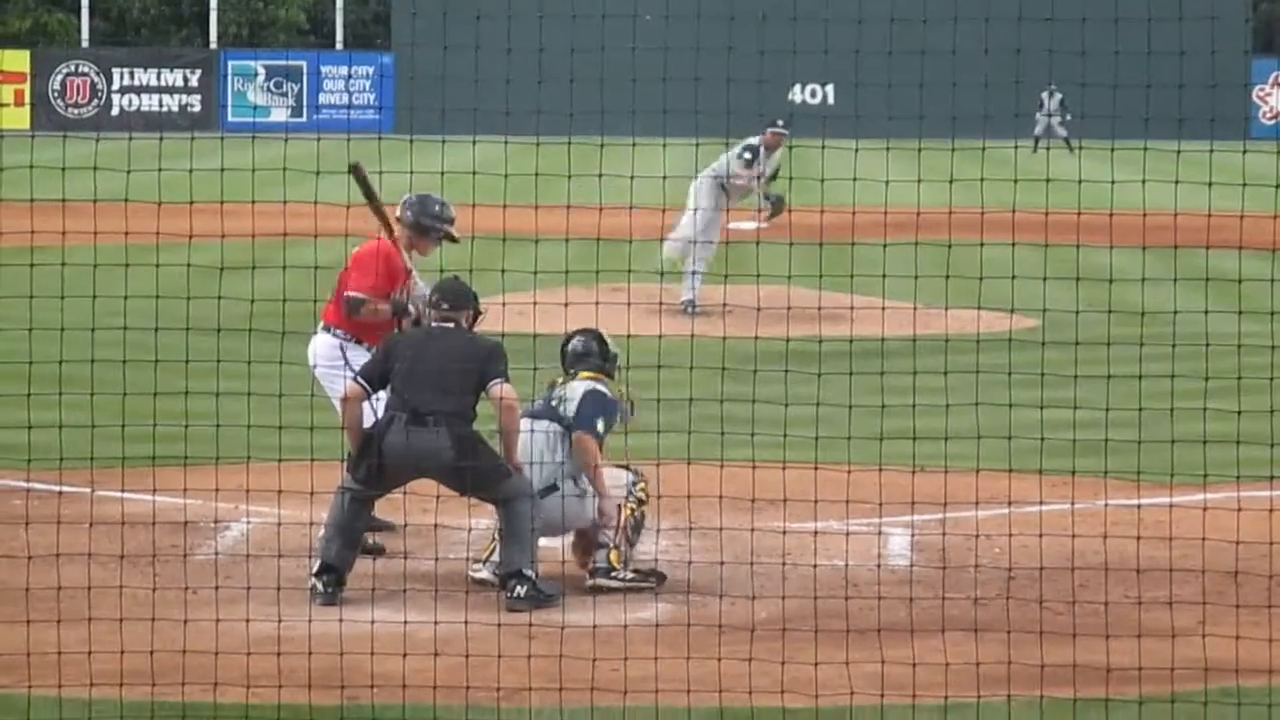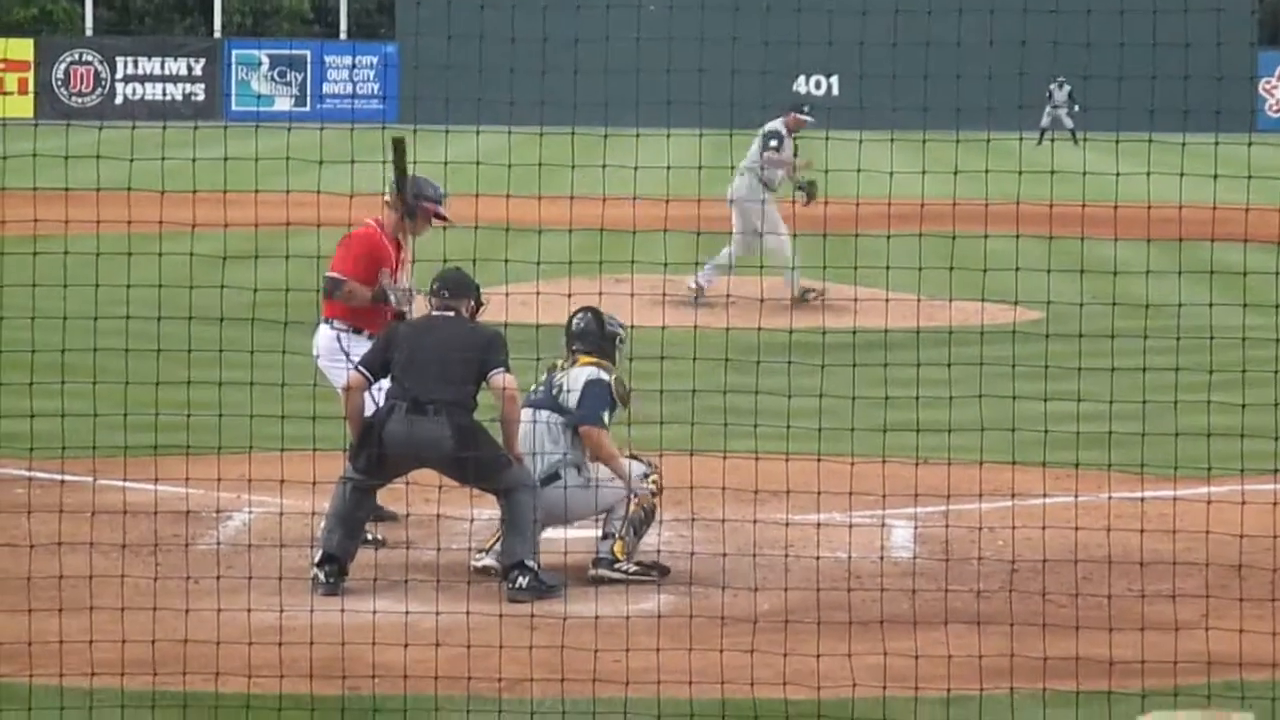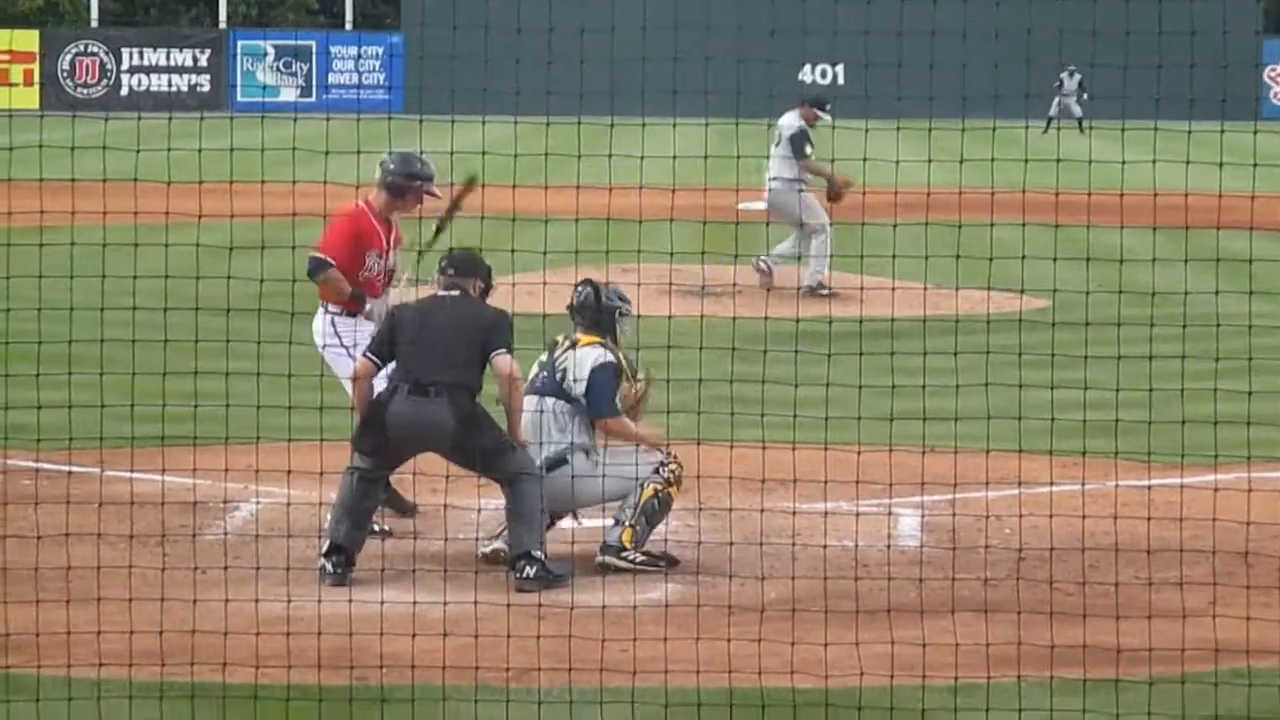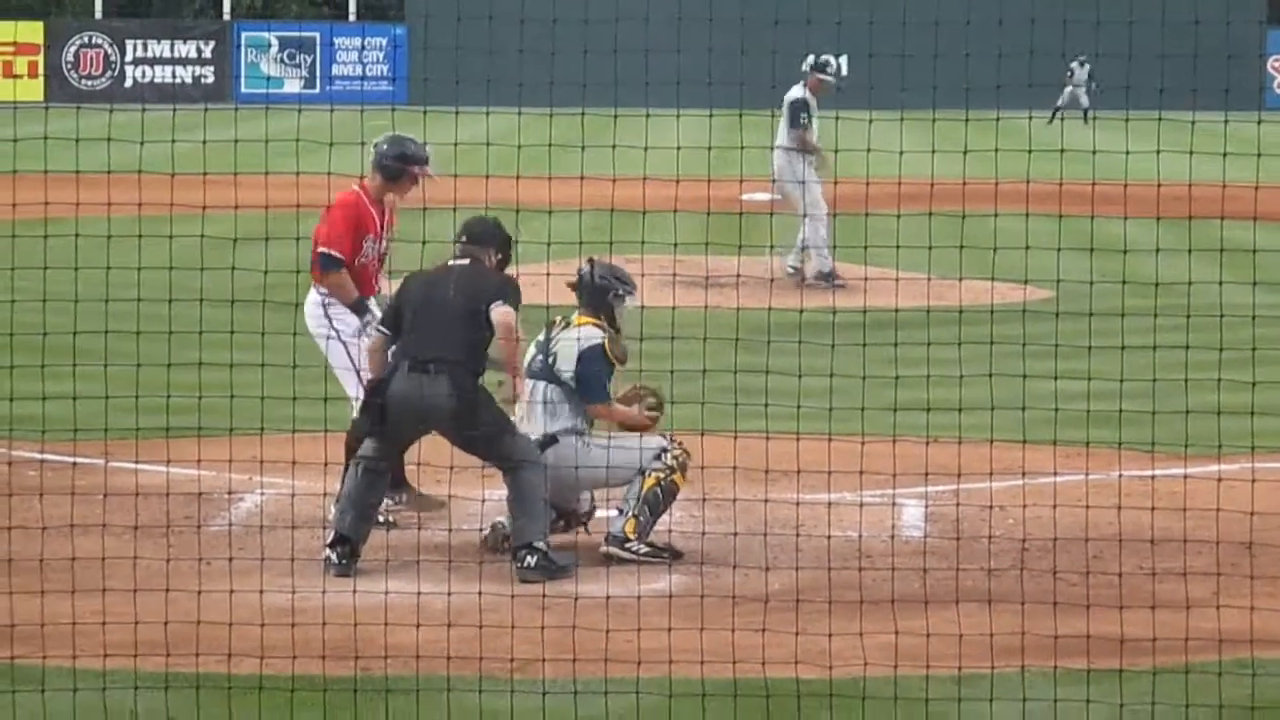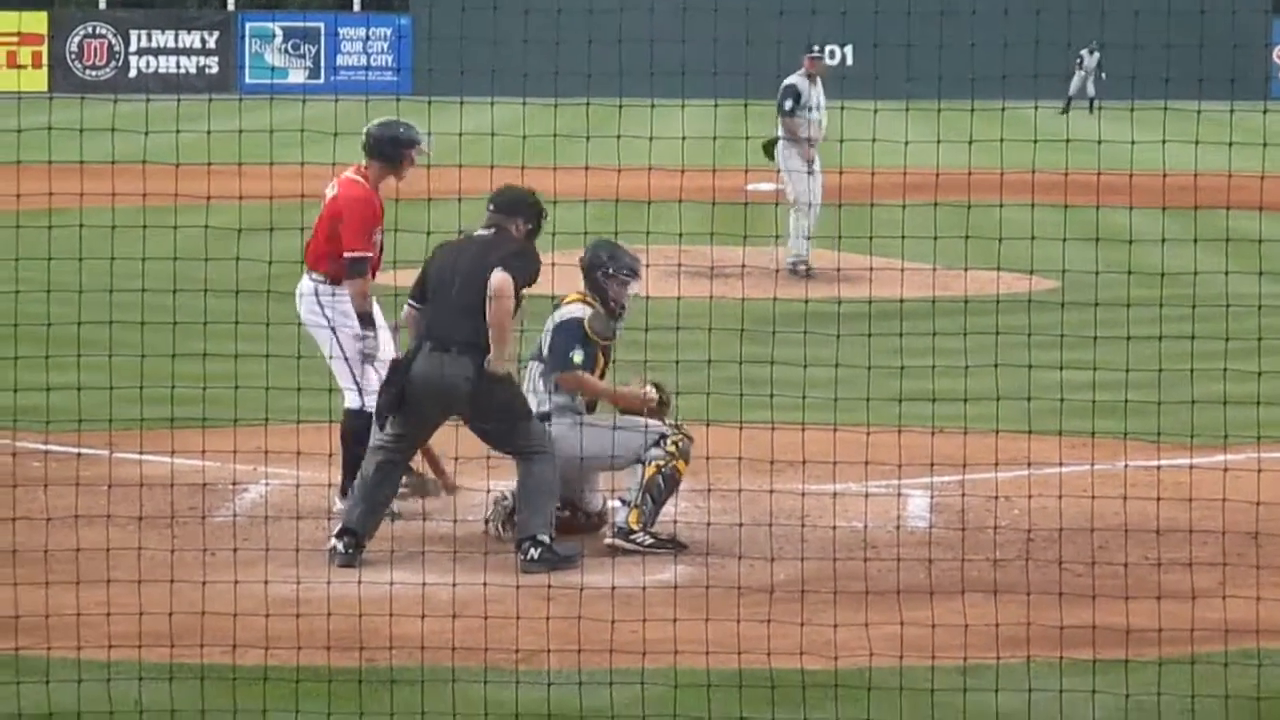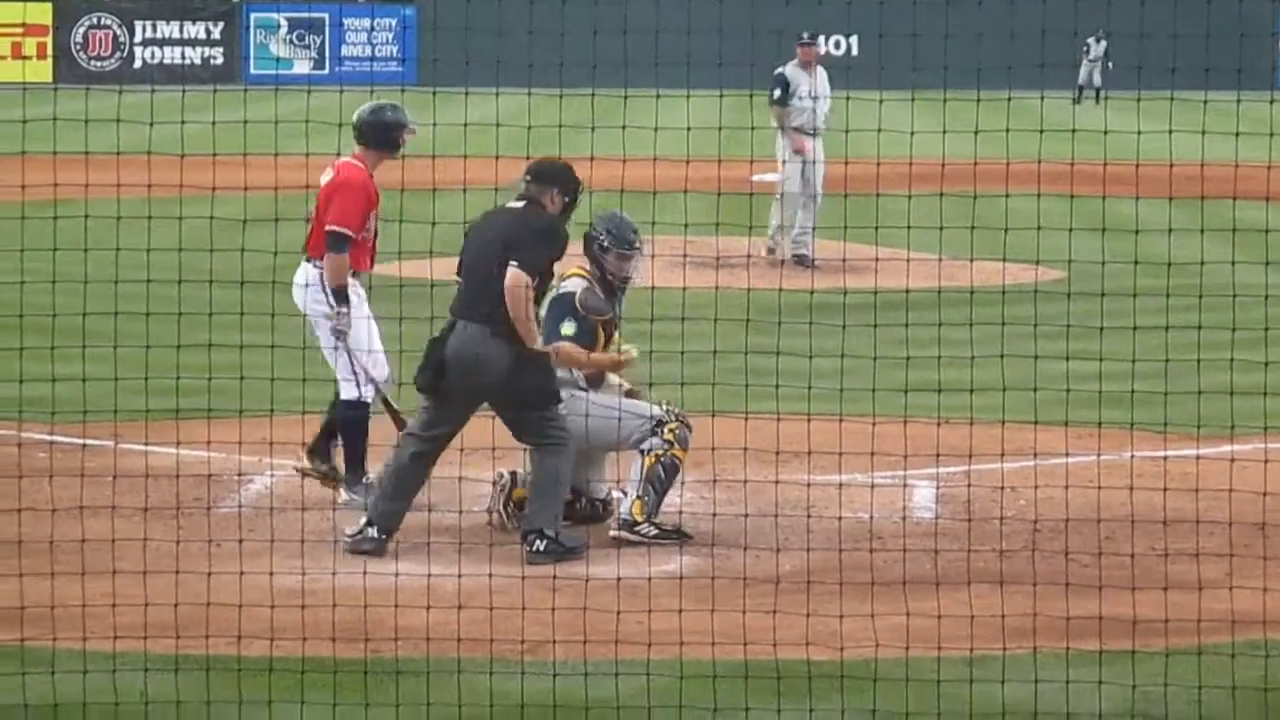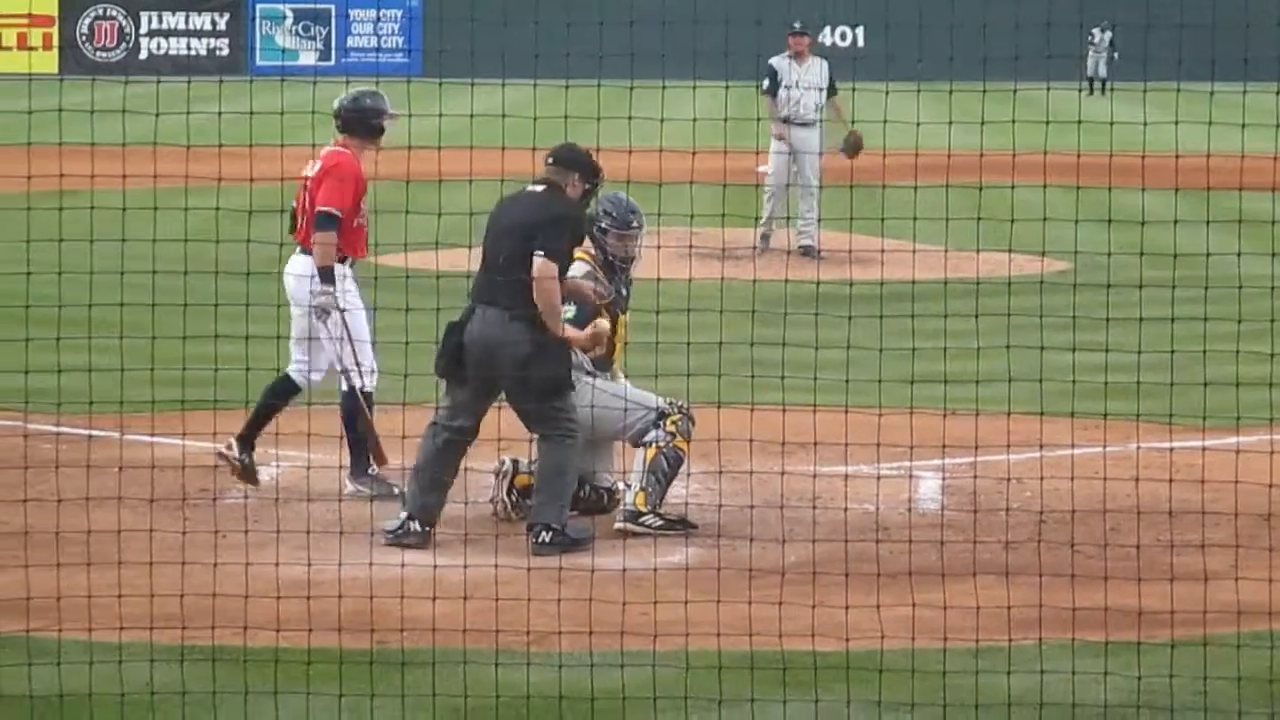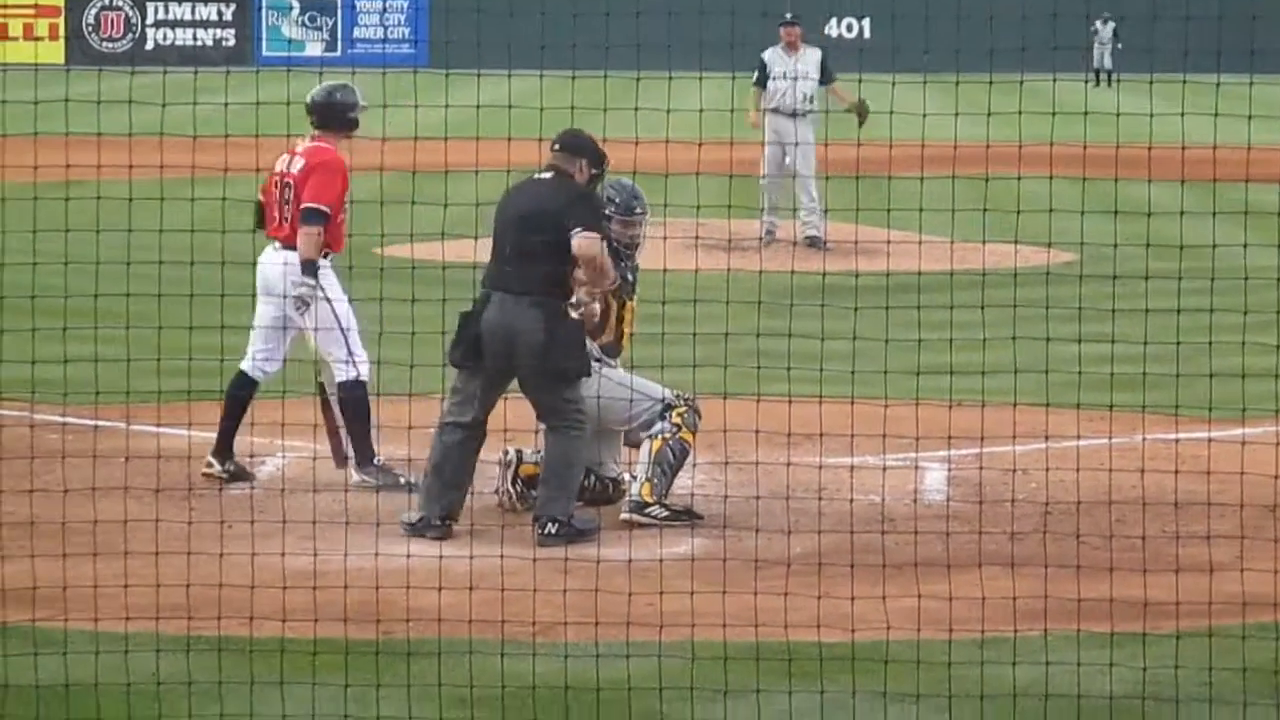
dt=0.2s
person 1, frame 1
left shoulder: (399, 260)
right shoulder: (378, 254)
left elbow: (400, 316)
right elbow: (355, 306)
left wrist: (417, 303)
right wrist: (404, 307)
left hip: (356, 352)
right hip: (338, 351)
person 1, frame 2
left shoulder: (397, 247)
right shoulder: (365, 238)
right elbow: (334, 287)
left wrist: (401, 305)
right wrist: (386, 298)
left hip: (369, 342)
right hip: (343, 342)
person 1, frame 3
left shoulder: (390, 226)
right shoulder: (353, 219)
right elbow: (319, 269)
left wrist: (385, 311)
right wrist: (363, 305)
left hip: (369, 323)
right hip: (342, 326)
left ankle: (381, 489)
person 1, frame 4
left shoulder: (381, 206)
right shoulder: (350, 206)
right elbow: (328, 266)
left wrist: (370, 309)
right wrist: (362, 314)
left hip: (361, 306)
right hip: (334, 309)
left ankle: (397, 488)
person 1, frame 5
left shoulder: (355, 181)
right shoulder: (360, 198)
right elbow: (356, 269)
right wrist: (366, 328)
left hip: (341, 294)
right hip: (329, 296)
left knee: (391, 380)
right knee: (362, 392)
left ankle: (398, 471)
right ankle: (350, 492)
person 1, frame 6
left shoulder: (346, 168)
right shoulder: (356, 179)
right elbow: (337, 244)
right wrist: (340, 304)
left hip: (322, 279)
right hip: (325, 283)
left knee: (367, 377)
right knee: (359, 383)
left ankle: (319, 453)
right ankle: (354, 483)
person 1, frame 7
left shoulder: (324, 159)
right shoulder: (346, 165)
right elbow: (325, 226)
right wrist: (326, 282)
left hip: (299, 267)
right hip: (329, 274)
left knee: (304, 369)
right knee: (359, 372)
left ankle: (242, 445)
right ankle: (361, 474)
person 1, frame 8
left shoulder: (290, 155)
right shoulder: (328, 161)
left elbow: (262, 210)
right elbow: (310, 222)
right wrist: (307, 274)
left hip: (272, 264)
right hip: (306, 268)
left knee: (258, 361)
right knee: (350, 364)
left ankle: (220, 456)
right ankle: (365, 464)
person 2, frame 1
left shoulder: (398, 342)
right shoulder: (486, 348)
left elbow: (350, 396)
right elbow: (507, 401)
left wrist: (360, 454)
right wrist: (511, 456)
left hip: (394, 440)
right hip: (452, 443)
left knee: (354, 490)
right knee: (518, 493)
left ankle: (326, 579)
right ankle: (520, 583)
person 2, frame 2
left shoulder: (398, 331)
right shoulder: (486, 336)
left elbow: (352, 386)
right elbow: (507, 391)
left wrist: (361, 443)
right wrist: (512, 446)
left hip: (394, 429)
right hip: (451, 432)
left knee: (355, 480)
right knee: (519, 483)
left ankle: (328, 568)
right ankle: (522, 574)
person 2, frame 3
left shoulder: (404, 312)
right shoulder: (491, 316)
left elbow: (361, 372)
right elbow: (509, 373)
left wrist: (370, 426)
right wrist: (515, 428)
left hip: (398, 409)
right hip: (455, 413)
left knee: (363, 471)
right knee: (523, 472)
left ankle: (336, 559)
right ankle: (529, 564)
person 2, frame 4
left shoulder: (416, 281)
right shoulder: (499, 283)
left elbow: (377, 345)
right elbow: (505, 324)
left wrist: (382, 394)
right wrist: (515, 374)
left hip: (402, 386)
right hip: (457, 391)
left knee: (370, 462)
right knee: (523, 460)
left ankle: (341, 550)
right ankle: (532, 554)
person 2, frame 5
left shoulder: (445, 251)
right shoulder: (519, 252)
left elbow: (413, 316)
right elbow: (499, 292)
right wrist: (501, 355)
left hip: (422, 366)
right hip: (474, 371)
left knee: (389, 450)
right knee: (534, 450)
left ankle: (348, 539)
right ankle: (536, 545)
person 2, frame 6
left shoulder: (483, 222)
right shoulder: (545, 228)
right elbow: (517, 286)
right wrist: (533, 346)
left hip: (456, 341)
right hip: (504, 350)
left knee: (423, 437)
right knee: (551, 440)
left ankle: (376, 527)
right ankle: (541, 537)
person 2, frame 7
left shoulder: (507, 205)
right shoulder: (565, 212)
right elbow: (543, 275)
right wrist: (560, 332)
left hip: (476, 326)
right hip: (524, 335)
left knee: (451, 425)
right knee: (559, 431)
left ankle: (416, 518)
right ankle: (548, 528)
person 2, frame 8
left shoulder: (515, 193)
right shoulder: (578, 196)
right elbow: (587, 250)
left wrist: (574, 277)
right wrist: (603, 278)
left hip: (489, 315)
right hip: (541, 323)
left knee: (462, 417)
right knee: (566, 423)
left ankle: (434, 515)
right ankle: (552, 521)
person 3, frame 1
left shoulder: (557, 390)
right shoulder: (597, 391)
right elbow: (583, 440)
right wrist: (603, 498)
right hip: (551, 502)
right knee: (632, 482)
left ankle: (494, 560)
right ankle: (610, 568)
person 3, frame 2
left shoulder: (556, 373)
right shoulder: (596, 376)
right elbow: (591, 434)
right wrist: (627, 476)
right hip: (554, 488)
right knee: (643, 477)
left ankle: (498, 550)
right ankle: (613, 558)
person 3, frame 3
left shoulder: (556, 349)
right shoulder: (601, 357)
right elbow: (607, 423)
right wrist: (644, 435)
right hip: (562, 470)
left knee: (560, 500)
right knee: (665, 467)
left ankle: (511, 535)
right ankle: (622, 547)
person 3, frame 4
left shoulder: (557, 331)
right shoulder: (593, 339)
right elbow: (593, 406)
left wrist: (623, 410)
right wrist: (636, 417)
right hip: (560, 449)
left knee: (579, 508)
right knee: (671, 455)
right ankle: (626, 537)
person 3, frame 5
left shoulder: (593, 316)
right shoulder: (579, 317)
right elbow: (567, 377)
left wrist: (625, 399)
right wrist: (623, 395)
left hip: (545, 432)
right hip: (558, 428)
left knee: (590, 514)
right knee: (672, 439)
left ankle: (517, 507)
right ankle: (631, 528)
person 3, frame 6
left shoulder: (608, 293)
right shoulder: (575, 291)
right elbow: (556, 350)
left wrist: (623, 391)
left hip: (570, 407)
right hip: (563, 402)
left knee: (594, 505)
right knee: (671, 426)
left ankle: (517, 490)
right ankle: (634, 519)
person 3, frame 7
left shoulder: (619, 277)
right shoulder: (581, 274)
left wrist: (623, 397)
left hip: (585, 389)
right hip: (572, 387)
left knee: (599, 495)
right knee: (674, 419)
left ankle: (519, 478)
right ankle: (640, 510)
person 3, frame 8
left shoulder: (626, 264)
right wrist: (583, 315)
left hip: (593, 377)
right hip: (582, 376)
left knee: (606, 485)
right knee: (680, 411)
left ankle: (523, 469)
right ankle: (645, 501)
person 4, frame 1
left shoulder: (776, 157)
right shoulder: (752, 147)
left elbow: (761, 182)
right elbow: (738, 168)
left wrist: (769, 197)
right wrist: (750, 176)
left hip: (722, 196)
right hip: (709, 186)
left knee: (705, 249)
right knee: (693, 229)
left ankle: (688, 298)
person 4, frame 2
left shoulder: (788, 136)
right shoulder: (776, 132)
left elbow: (782, 166)
right elbow: (768, 157)
left wrist: (798, 180)
right wrist: (795, 163)
left hip: (743, 190)
right hip: (752, 188)
left knee: (741, 245)
right knee: (777, 235)
left ankle: (702, 280)
right ankle: (796, 290)
person 4, frame 3
left shoulder: (788, 120)
right shoulder: (798, 129)
right elbow: (806, 165)
left wrist: (828, 176)
right wrist: (833, 177)
left hip: (776, 188)
right hip: (788, 188)
left knee: (806, 231)
right knee: (821, 227)
left ankle: (769, 262)
right ankle: (813, 283)
person 4, frame 4
left shoulder: (810, 95)
right shoulder: (799, 98)
right elbow: (800, 134)
right wrist: (818, 152)
left hip: (803, 161)
right hip: (792, 161)
left knee: (815, 214)
right knee: (816, 213)
left ankle: (795, 264)
right ankle: (823, 270)
person 4, frame 5
left shoulder: (818, 83)
right shoulder: (793, 84)
right elbow: (784, 119)
right wrist: (802, 146)
left hip: (811, 150)
right hip: (792, 149)
left knee: (813, 205)
right knee: (800, 202)
left ankle: (797, 258)
right ankle: (796, 258)
person 4, frame 6
left shoulder: (822, 73)
right shoulder: (784, 74)
right elbow: (777, 108)
left wrist: (818, 138)
right wrist: (793, 138)
left hip: (815, 141)
right hip: (791, 139)
left knee: (812, 196)
right knee: (786, 193)
left ankle: (801, 249)
right ankle: (773, 242)
person 4, frame 7
left shoulder: (822, 65)
right shoulder: (775, 65)
left elbow: (831, 98)
right elbow: (767, 97)
left wrist: (847, 125)
right wrist: (774, 124)
left hip: (810, 131)
right hip: (782, 129)
left knee: (809, 186)
right knee: (775, 184)
left ankle: (807, 240)
right ankle: (766, 231)
person 4, frame 8
left shoulder: (817, 55)
right shoulder: (768, 56)
left elbow: (830, 83)
right elbow: (758, 87)
left wrist: (848, 103)
right wrist: (754, 111)
left hip: (803, 121)
right hip: (776, 120)
left knee: (806, 176)
right knee: (770, 176)
left ankle: (813, 231)
right ankle: (770, 226)
